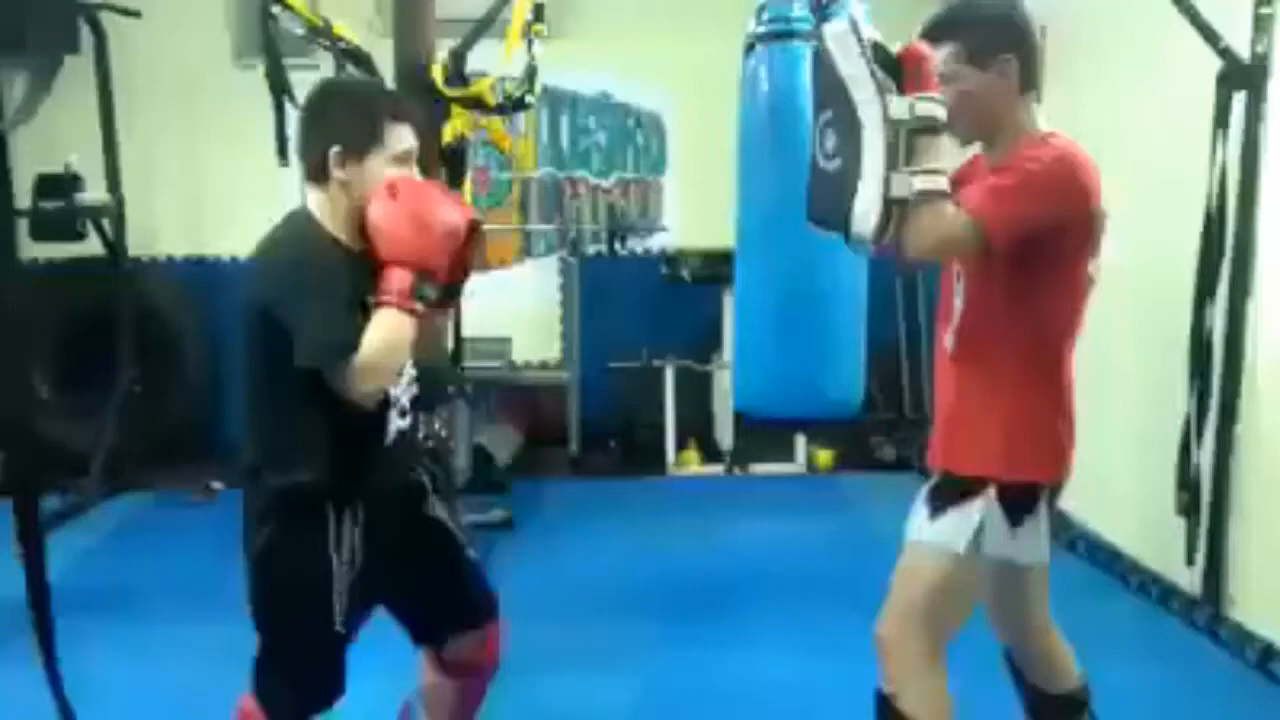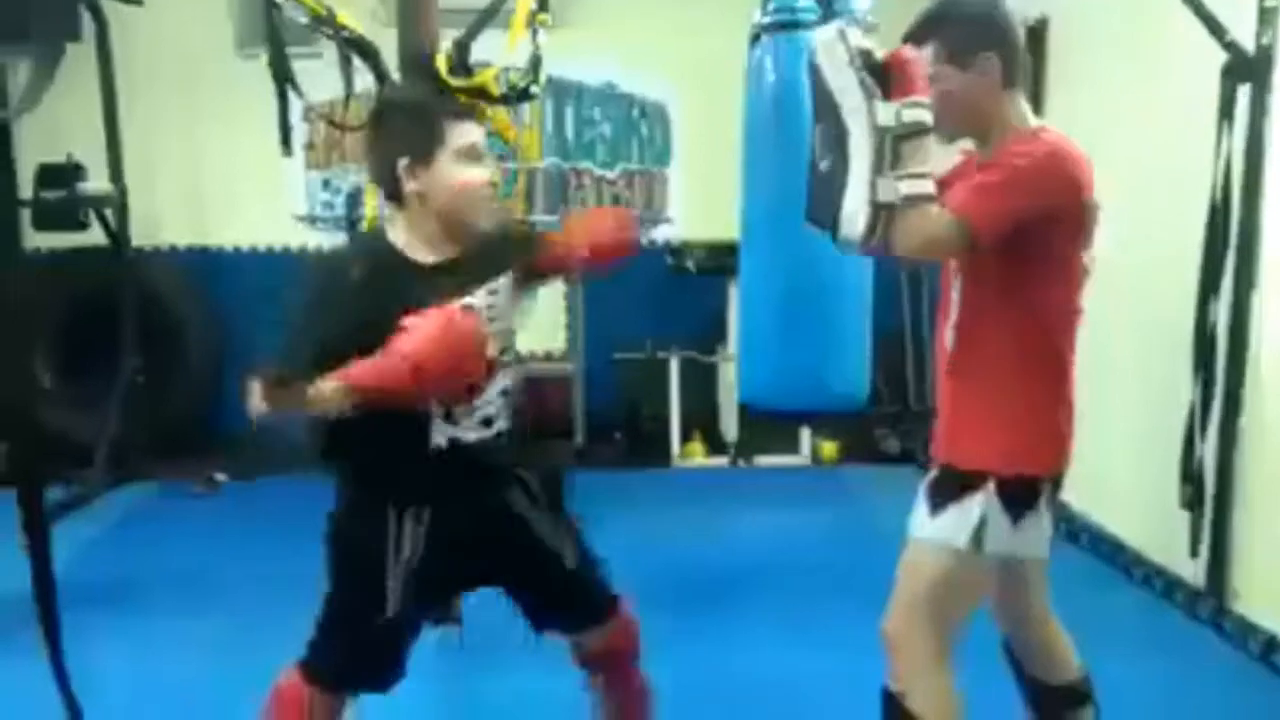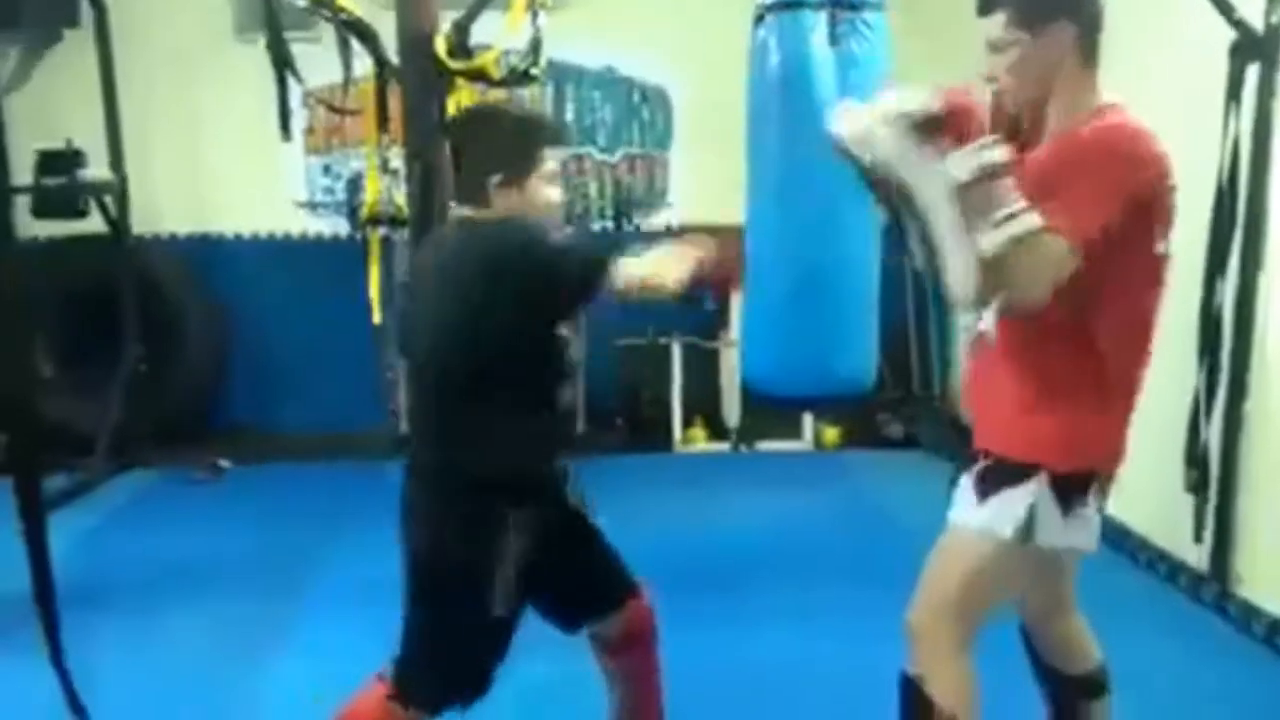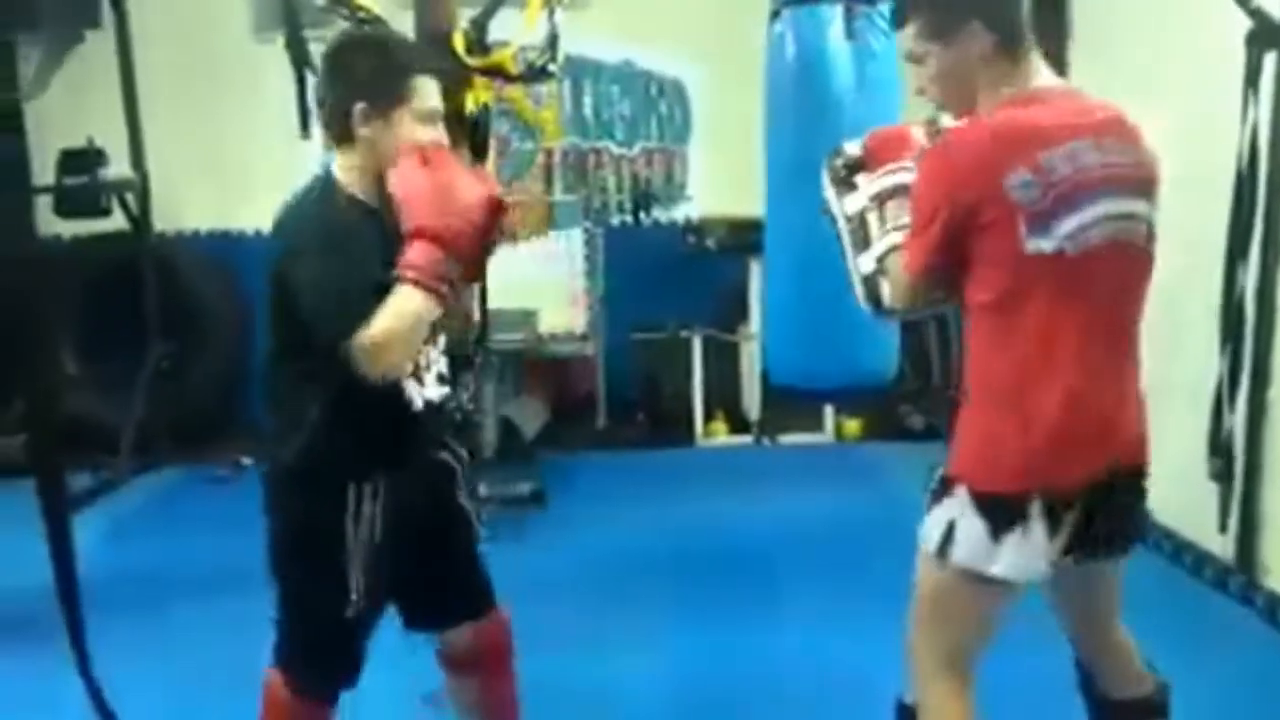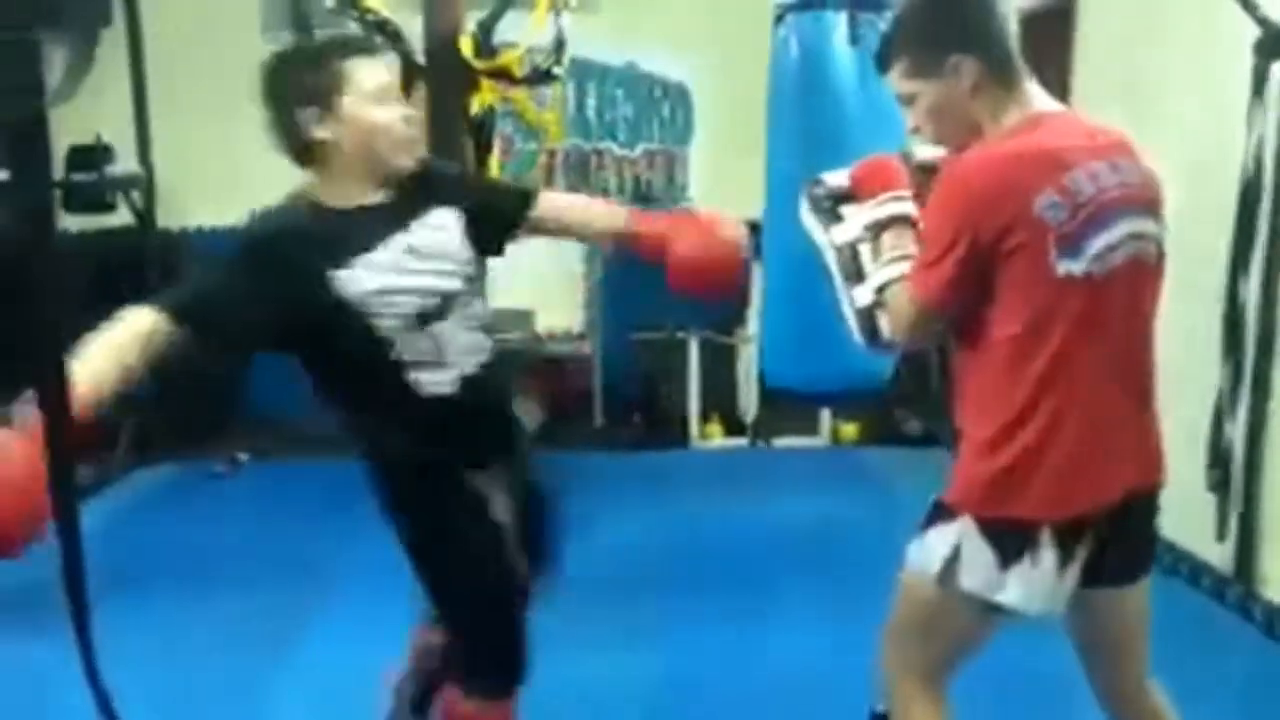
dt=0.5s
person 1, frame 1
left shoulder: (1053, 168)
right shoulder: (984, 171)
left elbow: (928, 240)
right elbow: (890, 234)
left hip: (1004, 452)
right hip: (986, 443)
left knee: (904, 639)
right knee: (1023, 625)
person 1, frame 2
left shoulder: (1043, 163)
right shoulder: (984, 168)
left elbow: (916, 239)
right elbow: (879, 234)
left wrist: (904, 123)
left hip: (1004, 446)
right hip: (993, 438)
left knee: (910, 636)
right knee: (1024, 617)
person 1, frame 3
left shoulder: (1107, 147)
right shoulder: (1062, 150)
left elbow: (1028, 283)
right elbow: (1006, 272)
left wrist: (971, 161)
right wrist: (918, 156)
left hip: (1050, 438)
right hip: (1038, 429)
left knee: (935, 626)
right knee: (1043, 606)
person 1, frame 4
left shoulder: (967, 151)
right shoulder: (1124, 138)
left elbow: (904, 290)
left hip: (1010, 457)
right hip: (1115, 443)
left knee: (936, 662)
right knee: (1098, 633)
person 1, frame 5
left shoulder: (980, 178)
right shoulder: (1125, 161)
left elbow: (904, 326)
left wrist: (887, 212)
left hip: (1021, 488)
right hip: (1127, 475)
person 2, frame 1
left shoulder: (363, 244)
right shoulder: (294, 261)
left elbow: (406, 348)
right elbow: (363, 376)
left wrist: (437, 272)
right wrist: (409, 277)
left hip: (388, 488)
right hip: (314, 510)
left knee: (471, 635)
person 2, frame 2
left shoulder: (491, 241)
right shoulder: (352, 281)
left elbow: (552, 251)
right elbow: (276, 396)
left wrist: (578, 247)
right wrist: (375, 377)
left hip: (494, 481)
right hip: (396, 505)
left knee: (609, 634)
person 2, frame 3
left shoulder: (439, 259)
right shoulder: (507, 249)
right elbow: (639, 278)
right wrist: (698, 253)
left hip: (520, 494)
right hip: (476, 511)
left knee: (625, 620)
person 2, frame 4
left shoulder: (395, 208)
right shoulder: (317, 228)
left elbow: (428, 316)
right elbow: (380, 353)
left wrist: (463, 246)
right wrist: (432, 250)
left hip: (419, 463)
right hip: (338, 485)
left knee: (478, 633)
person 2, frame 5
left shoulder: (431, 189)
right shoulder: (282, 247)
left elbow: (545, 210)
right elbow: (149, 326)
left wrist: (651, 230)
left hip: (486, 430)
right hip: (430, 468)
left knee: (470, 620)
right knee: (492, 659)
